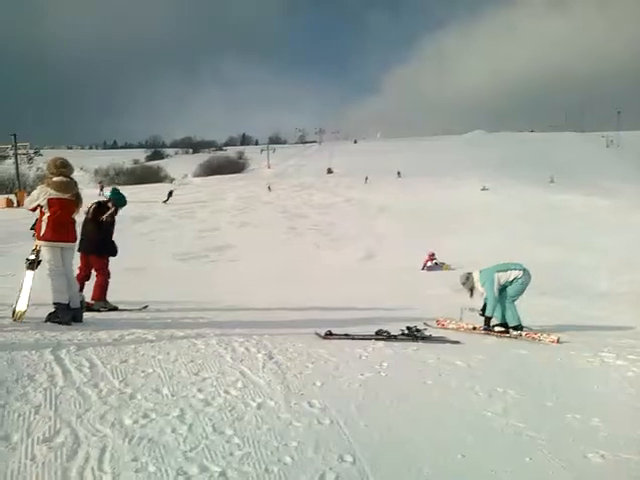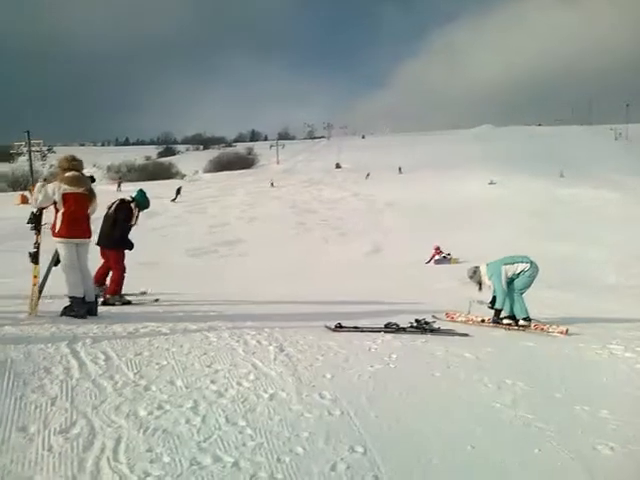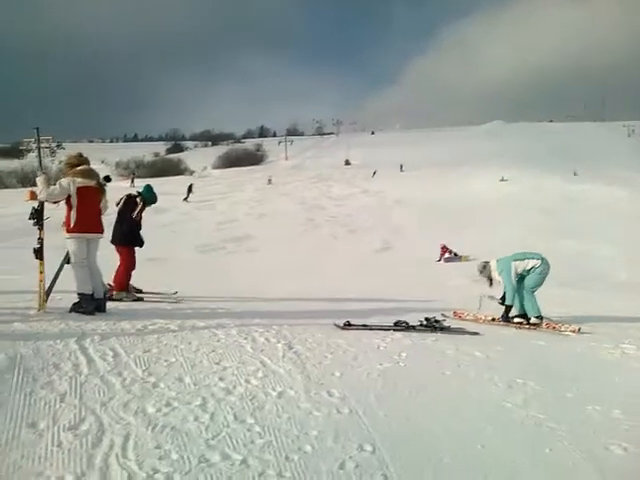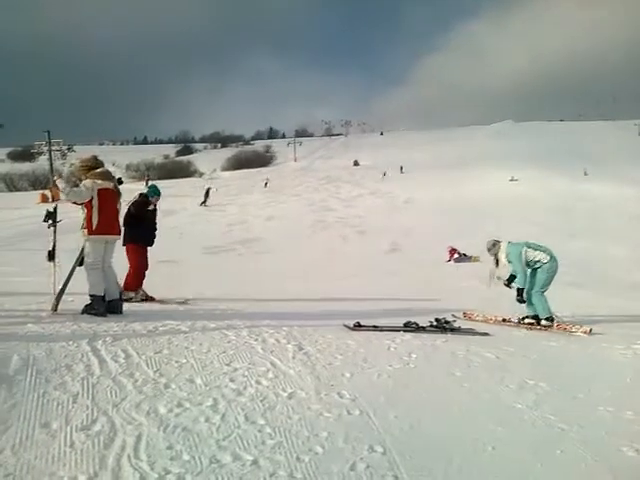
dt=0.4s
person 1, frame 1
left shoulder: (44, 190)
right shoulder: (75, 191)
left elbow: (29, 204)
left hip: (49, 237)
right hip: (69, 237)
left knee: (55, 272)
right knee: (68, 272)
left ankle: (62, 310)
right ankle: (75, 308)
person 1, frame 2
left shoulder: (57, 186)
right shoulder: (88, 188)
left elbow: (37, 202)
right elbow: (91, 209)
left wrist: (40, 185)
left hip: (65, 232)
right hip: (83, 233)
left knee: (70, 267)
right knee: (82, 267)
left ankle: (77, 305)
right ankle: (90, 302)
person 1, frame 3
left shoulder: (70, 181)
right shoulder: (98, 184)
left elbow: (47, 194)
right elbow: (103, 207)
left wrist: (41, 179)
left hip: (77, 229)
right hip: (95, 229)
left knee: (79, 264)
right knee: (91, 263)
left ankle: (86, 301)
right ankle: (99, 299)
person 1, frame 4
left shoulder: (90, 184)
right shoulder: (112, 186)
left elbow: (75, 196)
left wrist: (60, 182)
left hip: (96, 231)
right hip: (112, 231)
left knee: (92, 265)
right knee: (106, 265)
left ankle: (97, 303)
right ankle: (114, 301)
